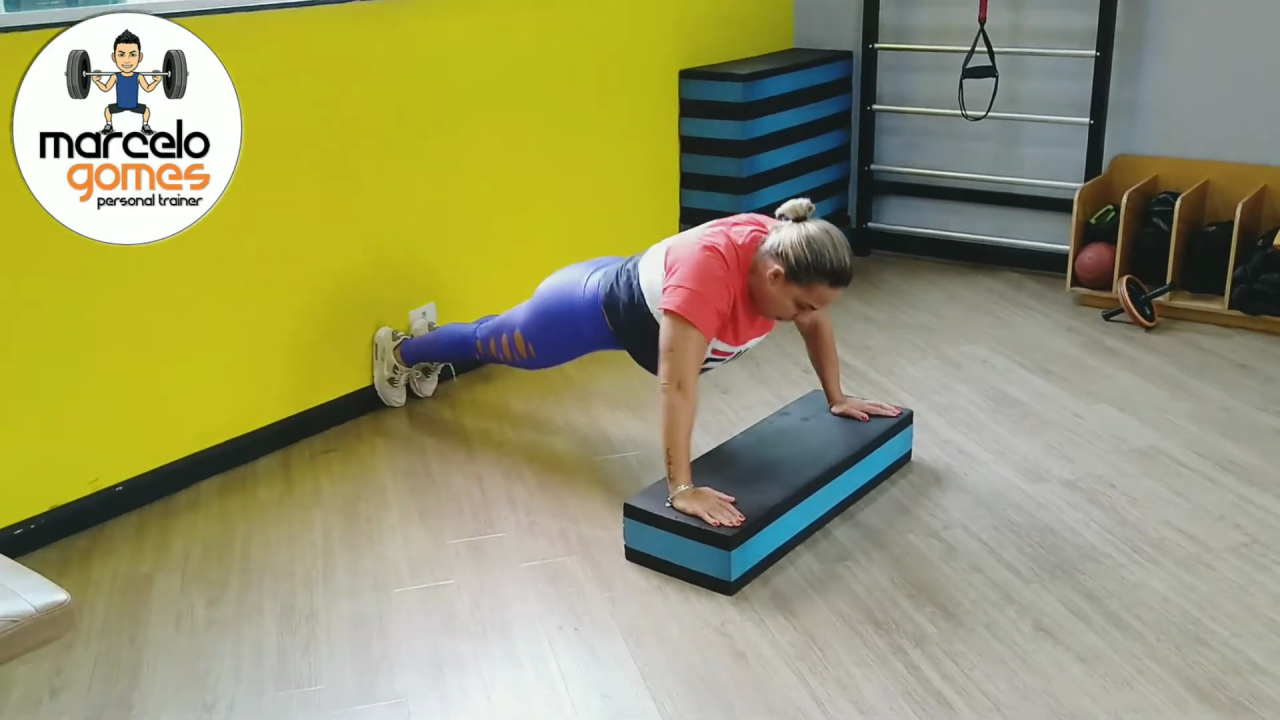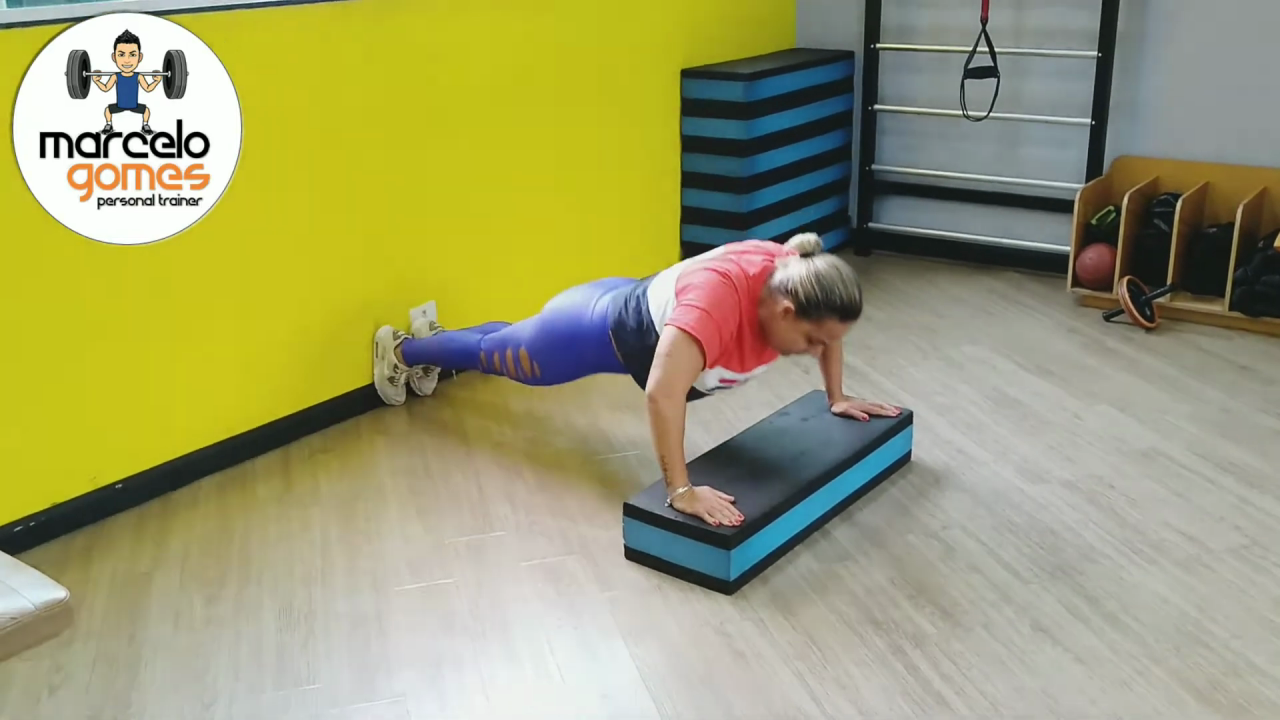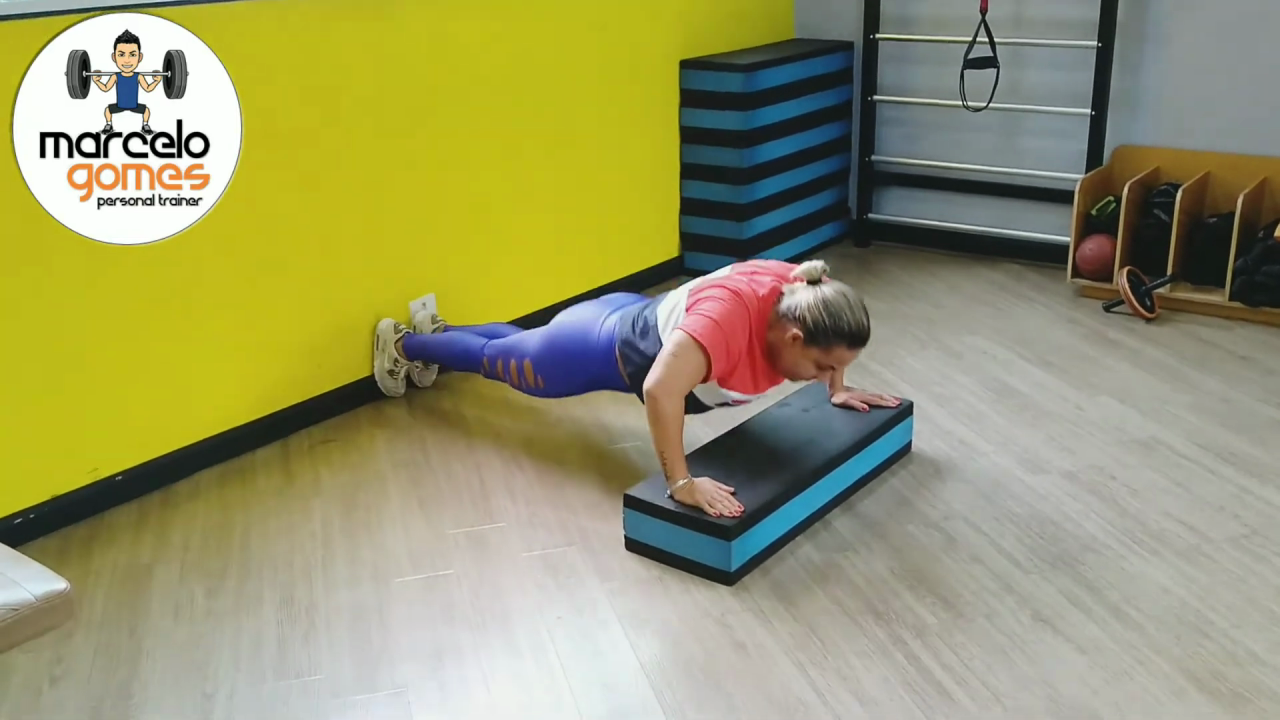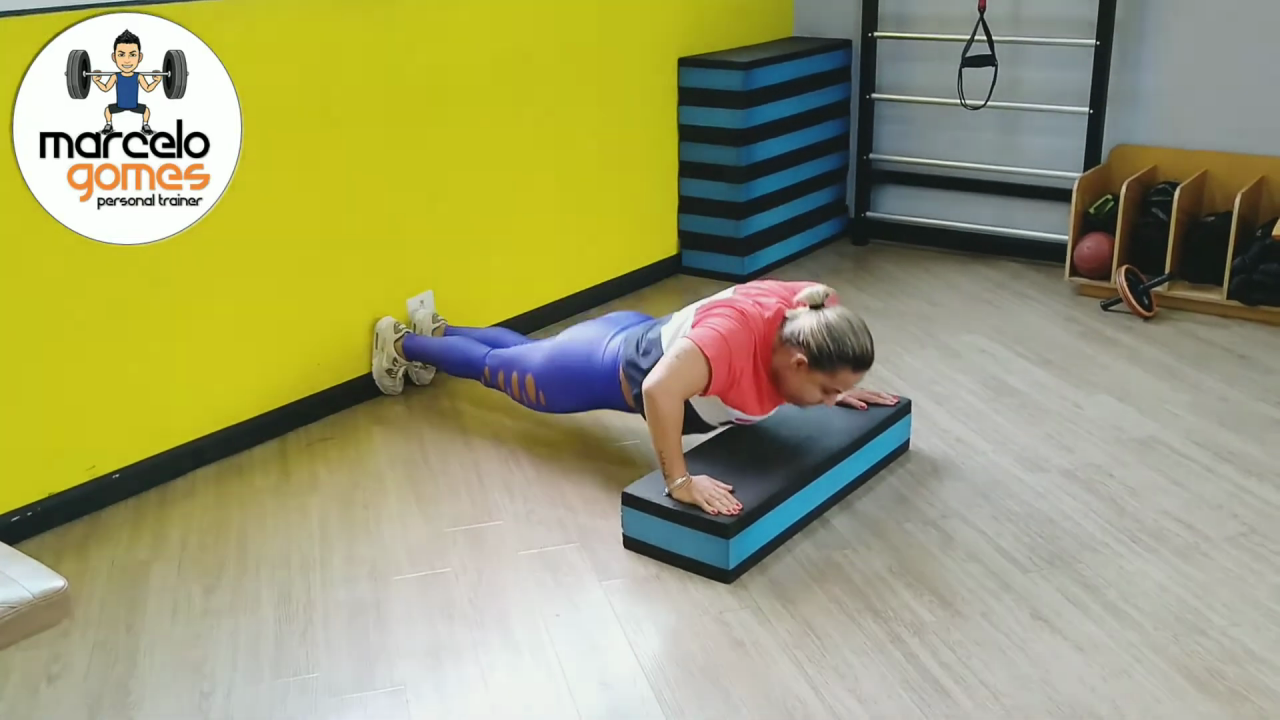
dt=0.2s
person 1, frame 1
left shoulder: (789, 251)
right shoulder: (709, 268)
left elbow: (818, 326)
right elbow: (678, 385)
left wrist: (837, 398)
right wrist: (682, 489)
left hip: (629, 301)
right hip: (589, 307)
left knee: (497, 340)
right knee: (490, 344)
left ankle: (429, 337)
right ankle: (400, 351)
person 1, frame 2
left shoulder: (798, 279)
right shoulder: (720, 294)
left elbow: (827, 335)
right elbow: (663, 392)
left wrist: (837, 398)
right wrist: (682, 490)
left hip: (634, 312)
right hip: (596, 330)
left knee: (507, 344)
right knee: (493, 354)
left ankle: (436, 334)
right ankle: (403, 350)
person 1, frame 3
left shoulder: (803, 298)
right shoulder: (730, 315)
right elbow: (660, 391)
left wrist: (839, 391)
right wrist: (682, 483)
left hip: (639, 320)
right hip: (602, 348)
left knee: (514, 341)
right knee: (495, 360)
left ankle: (436, 329)
right ankle: (404, 343)
person 1, frame 4
left shoulder: (806, 316)
right shoulder: (736, 334)
right elbow: (658, 390)
left wrist: (844, 389)
right wrist: (680, 482)
left hip: (641, 337)
right hip: (607, 369)
left knee: (519, 348)
right knee: (495, 367)
left ankle: (437, 328)
right ankle: (401, 343)
